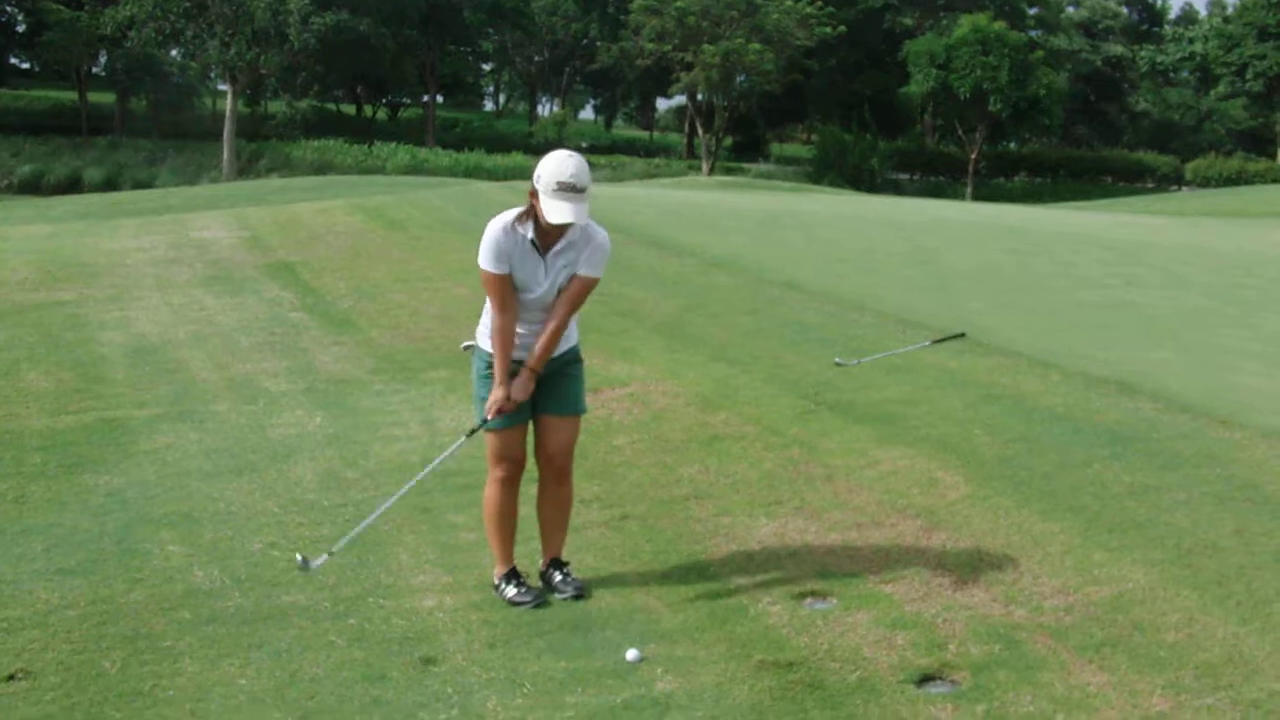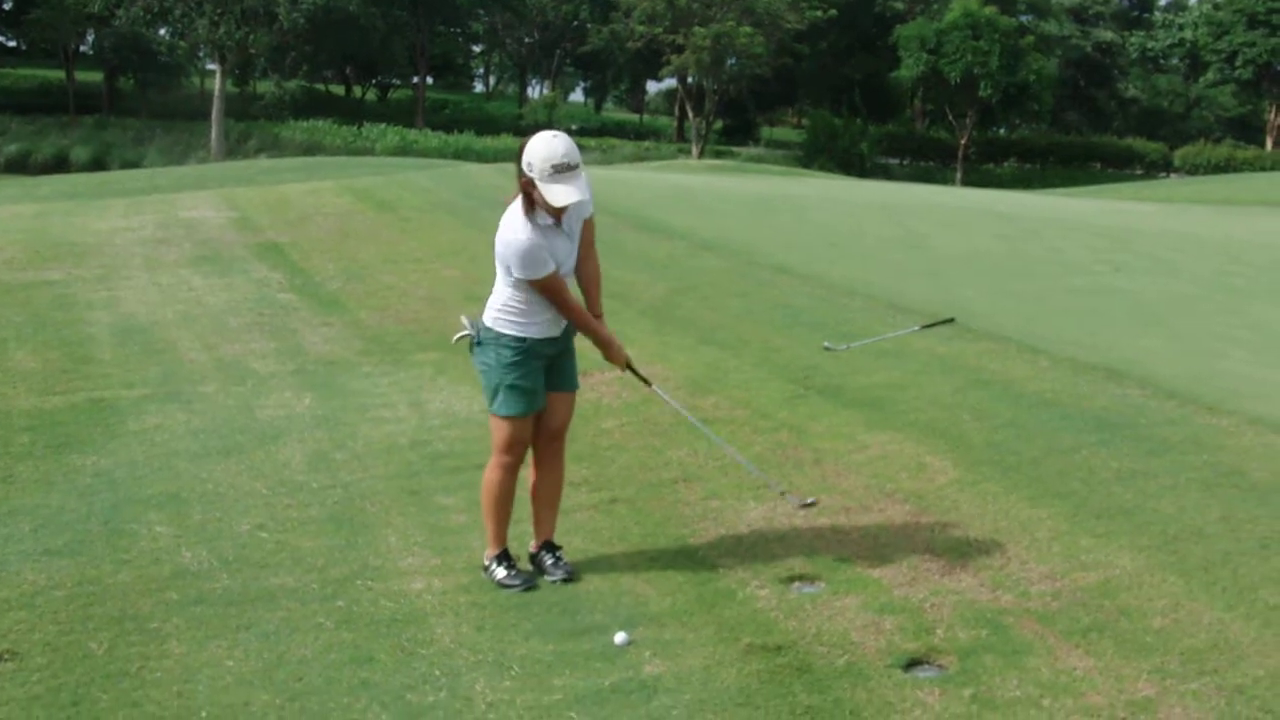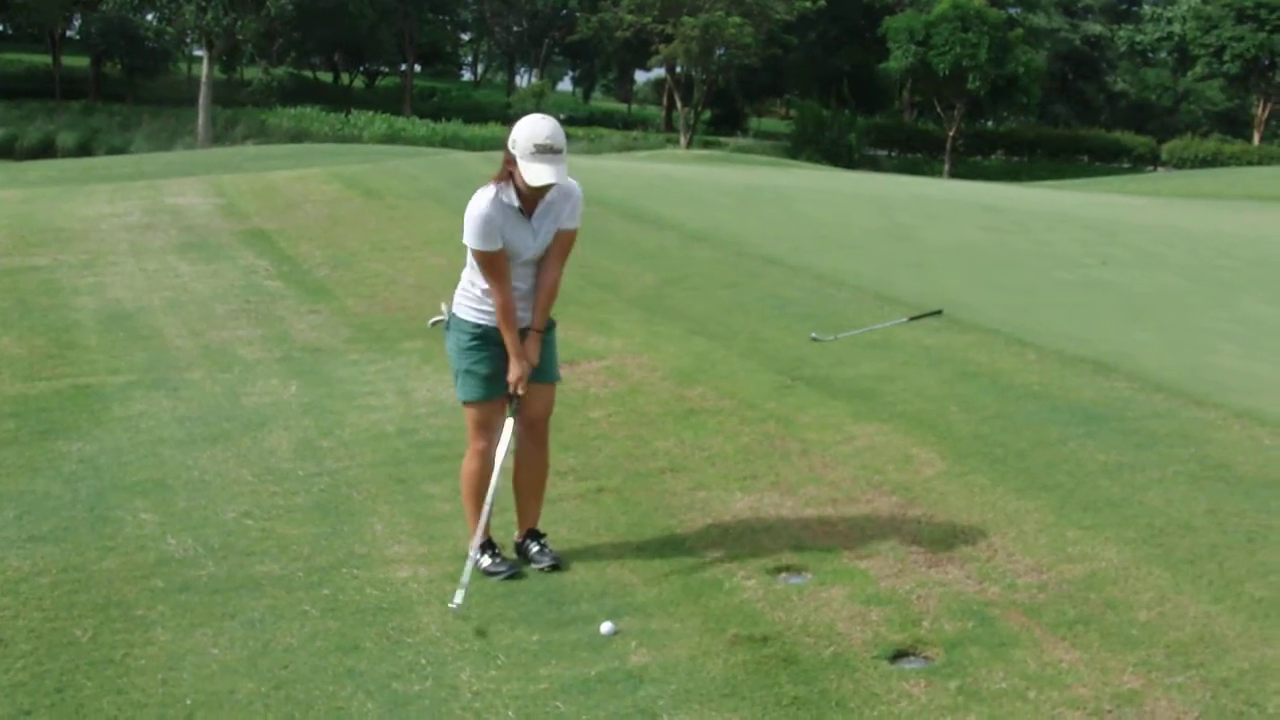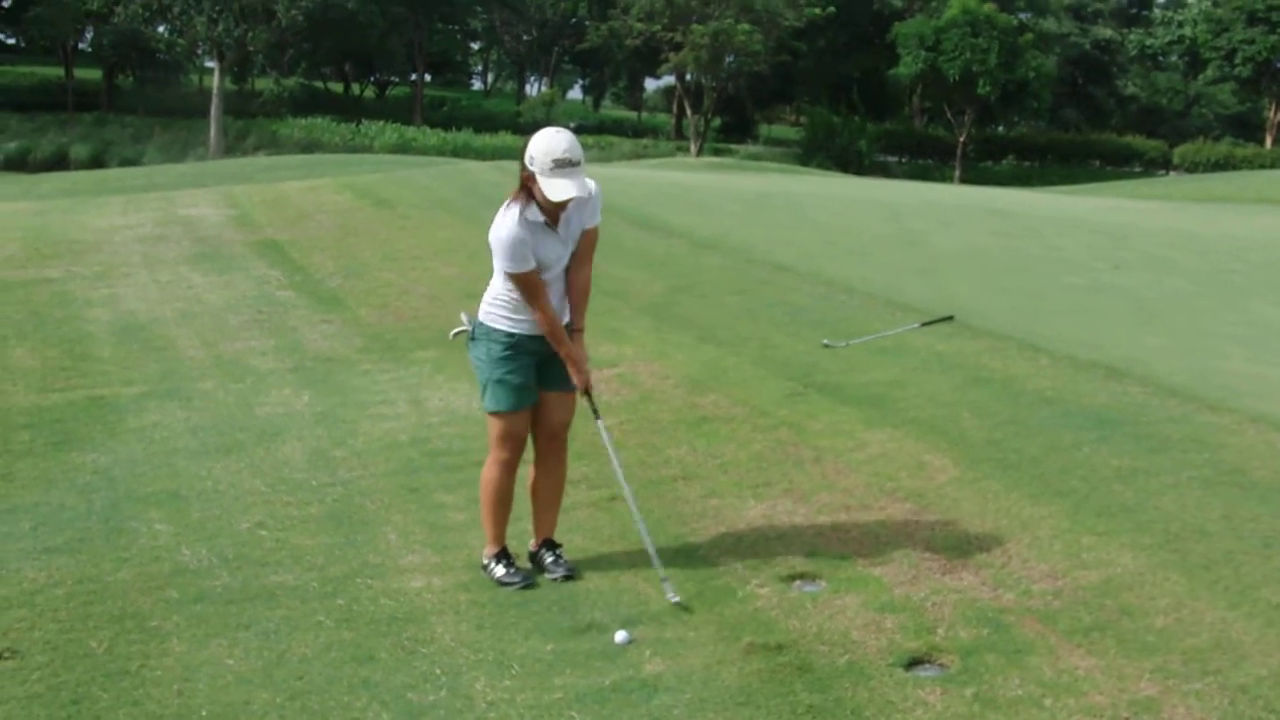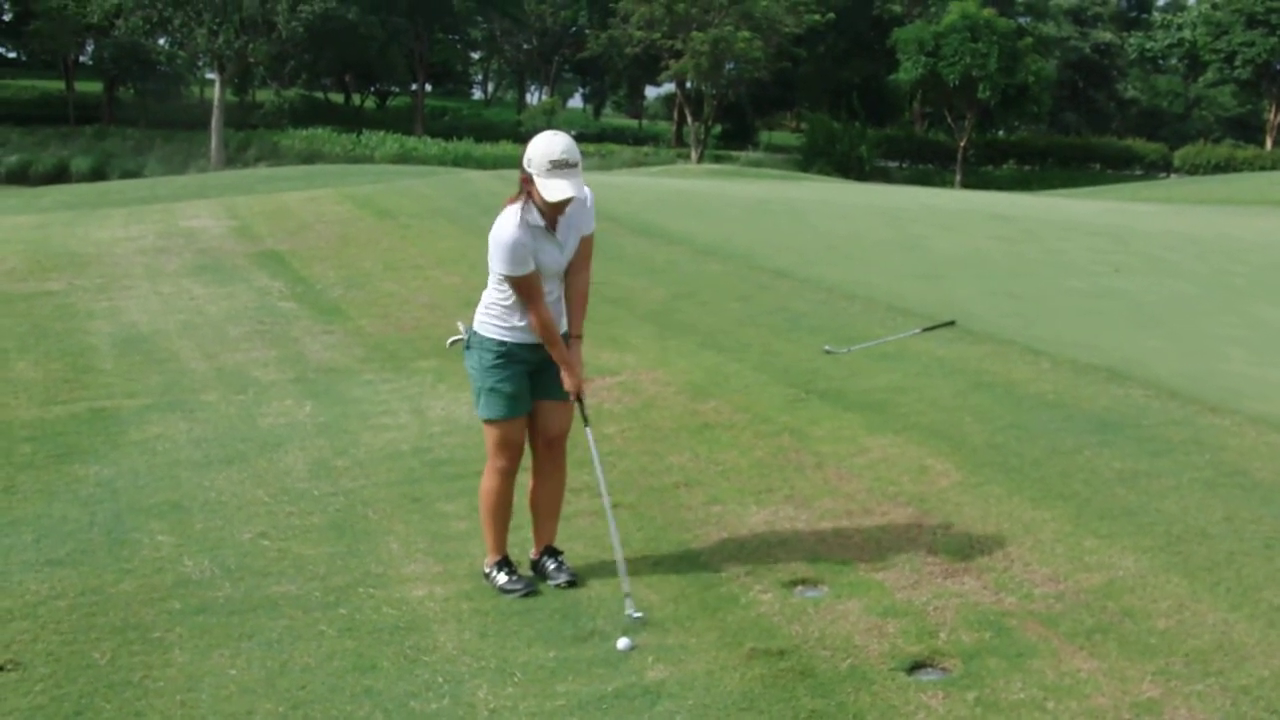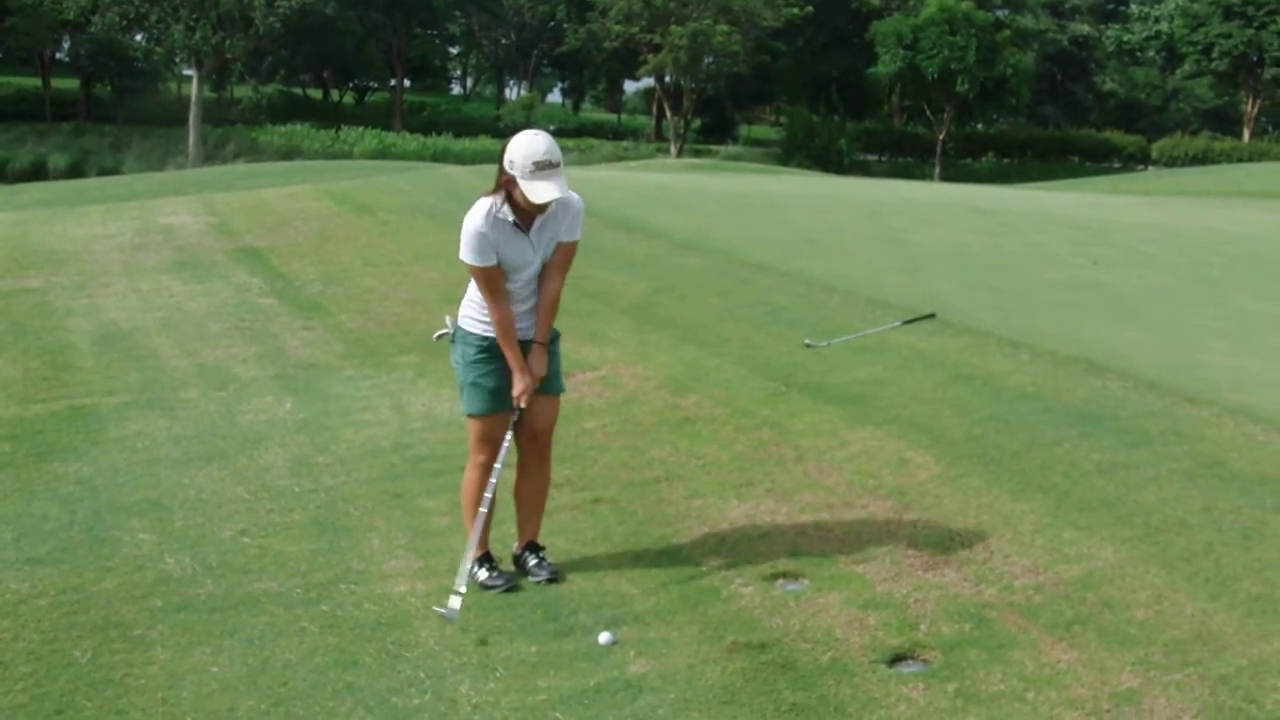
dt=0.7s
person 1, frame 1
left shoulder: (595, 242)
right shoulder: (501, 233)
left elbow: (561, 314)
right elbow: (502, 314)
left wrist: (531, 375)
right wrist: (501, 382)
left hip: (559, 359)
right hip: (500, 358)
left knee: (558, 464)
right knee: (507, 467)
left ankle: (553, 563)
right ankle: (504, 571)
person 1, frame 2
left shoulder: (576, 193)
right shoulder: (523, 239)
left elbow: (587, 263)
right elbow: (564, 301)
left wrist: (599, 326)
right wrist: (607, 344)
left hip: (554, 337)
right hip: (510, 344)
left knee: (553, 441)
right knee: (510, 450)
left ankle: (543, 545)
right ankle: (494, 554)
person 1, frame 3
left shoulder: (569, 195)
right shoulder: (485, 209)
left elbow: (550, 271)
right elbow: (500, 290)
left wrist: (536, 337)
right wrist: (514, 356)
left hip: (531, 325)
right hip: (480, 329)
left knee: (535, 430)
right knee: (487, 440)
left ankle: (529, 534)
right ankle: (480, 542)
person 1, frame 4
left shoulder: (589, 196)
right shoulder: (511, 230)
left elbow: (580, 271)
right elbow: (539, 306)
left wrist: (576, 337)
right wrist: (575, 362)
left hip: (555, 336)
right hip: (505, 339)
left knee: (555, 441)
right knee: (507, 448)
left ankle: (544, 543)
right ankle: (494, 552)
person 1, frame 5
left shoulder: (583, 203)
right shoulder: (512, 233)
left elbow: (578, 275)
right elbow: (535, 307)
left wrist: (575, 343)
right wrist: (568, 365)
left hip: (549, 345)
right hip: (500, 347)
left knee: (553, 448)
right knee: (505, 458)
left ankle: (546, 551)
right ankle: (496, 560)
person 1, frame 6
left shoulder: (570, 208)
right shoulder: (481, 224)
left elbow: (552, 286)
right elbow: (496, 304)
left wrist: (540, 350)
right wrist: (517, 370)
left hip: (535, 338)
right hip: (485, 343)
left knee: (538, 444)
right knee: (487, 451)
left ankle: (528, 546)
right ankle: (479, 556)
